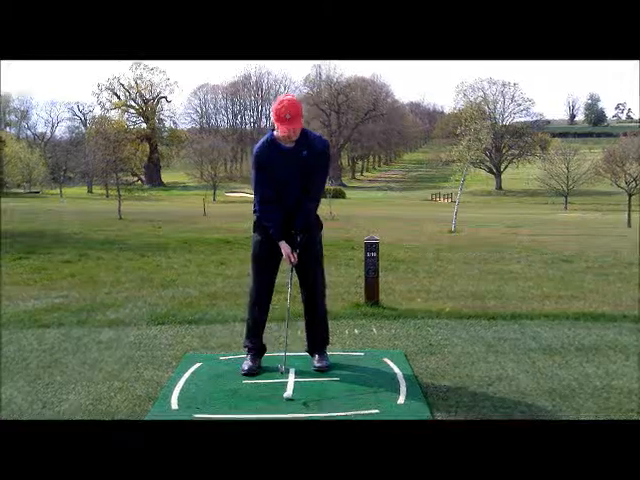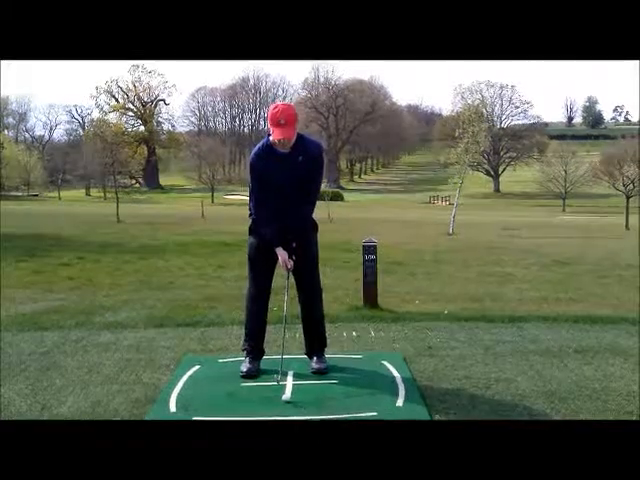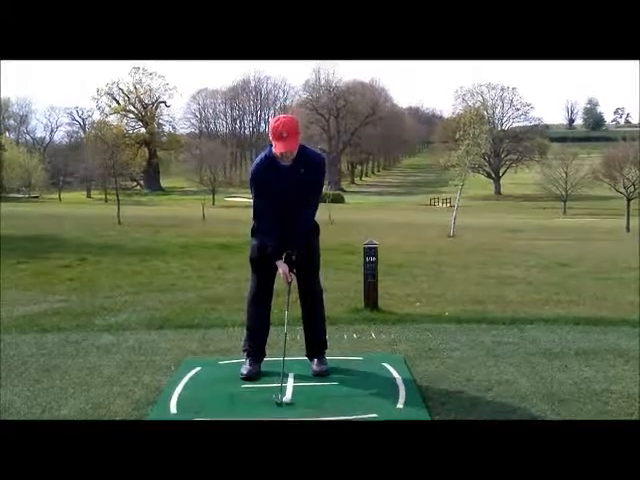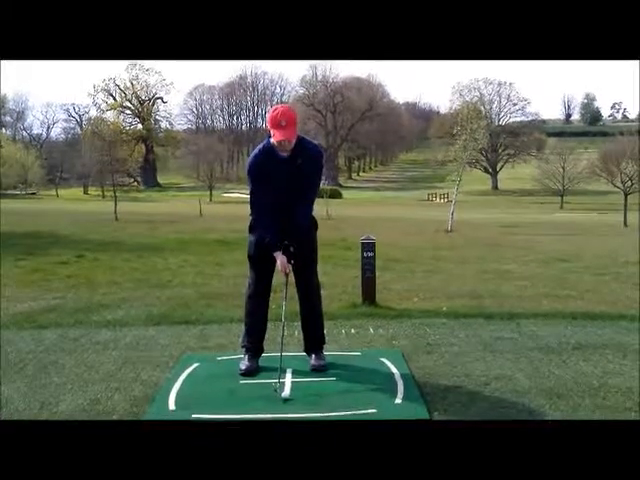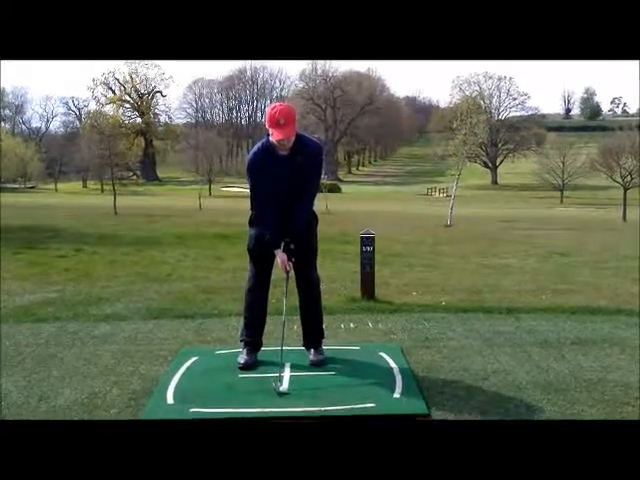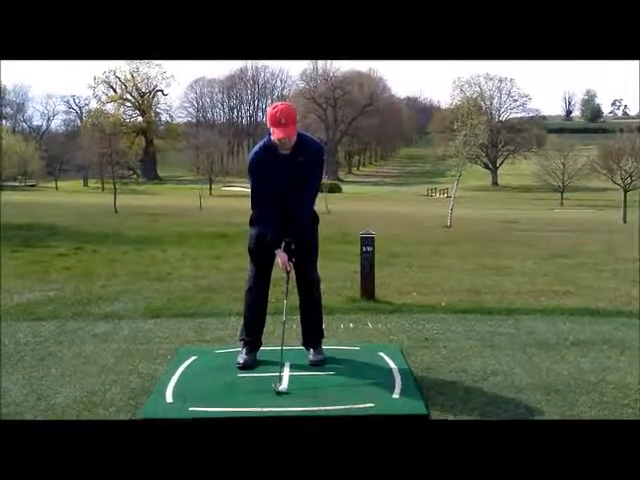
dt=0.5s
person 1, frame 1
left shoulder: (318, 146)
right shoulder: (263, 150)
left elbow: (313, 194)
right elbow: (264, 200)
left wrist: (298, 233)
right wrist: (280, 240)
left hip: (305, 225)
right hip: (269, 226)
left knee: (314, 288)
right knee: (260, 288)
left ankle: (318, 349)
right ankle: (254, 350)
person 1, frame 2
left shoulder: (313, 150)
right shoulder: (259, 156)
left elbow: (309, 199)
right elbow: (260, 205)
left wrist: (292, 239)
right wrist: (276, 245)
left hip: (301, 229)
right hip: (264, 231)
left knee: (310, 290)
right knee: (258, 291)
left ankle: (316, 351)
right ankle: (252, 353)
person 1, frame 3
left shoulder: (315, 162)
right shoulder: (260, 167)
left elbow: (308, 209)
right elbow: (263, 216)
left wrist: (293, 251)
right wrist: (277, 258)
left hip: (303, 233)
right hip: (267, 234)
left knee: (311, 291)
right knee: (259, 292)
left ankle: (317, 353)
right ankle: (253, 355)
person 1, frame 4
left shoulder: (313, 154)
right shoulder: (258, 159)
left elbow: (306, 200)
right elbow: (260, 207)
left wrist: (290, 243)
right wrist: (275, 249)
left hip: (300, 227)
right hip: (265, 228)
left knee: (309, 287)
right knee: (258, 288)
left ankle: (315, 348)
right ankle: (251, 351)
person 1, frame 5
left shoulder: (312, 150)
right shoulder: (257, 157)
left elbow: (307, 198)
right elbow: (261, 205)
left wrist: (291, 239)
right wrist: (276, 246)
left hip: (301, 222)
right hip: (265, 223)
left knee: (308, 281)
right knee: (257, 281)
left ankle: (314, 343)
right ankle: (250, 345)
person 1, frame 6
left shoulder: (314, 150)
right shoulder: (258, 156)
left elbow: (308, 197)
right elbow: (261, 205)
left wrist: (292, 239)
right wrist: (276, 246)
left hip: (302, 222)
right hip: (266, 223)
left knee: (309, 281)
right knee: (257, 281)
left ankle: (313, 343)
right ankle: (249, 345)
